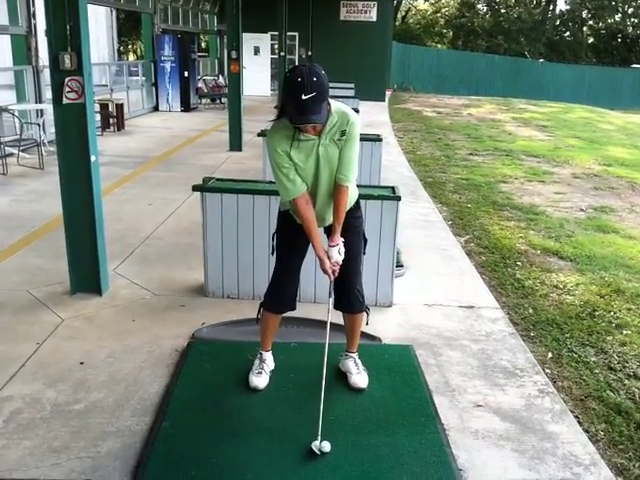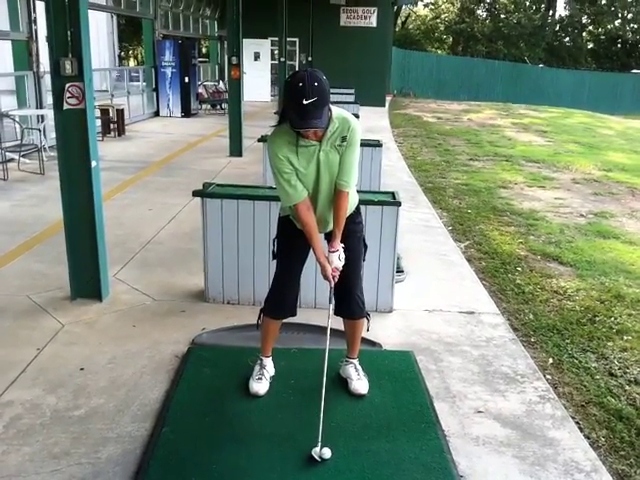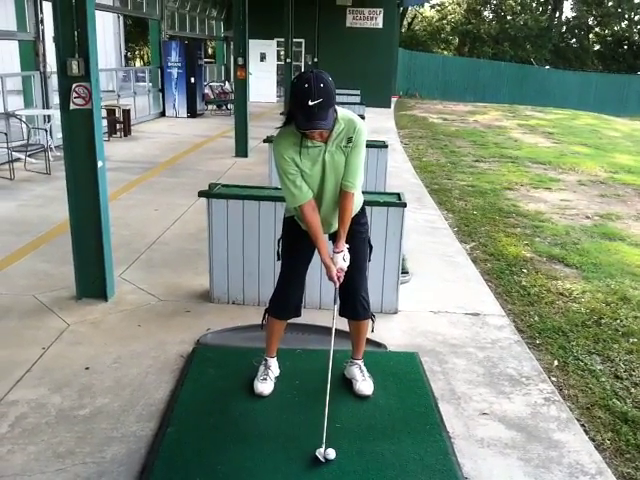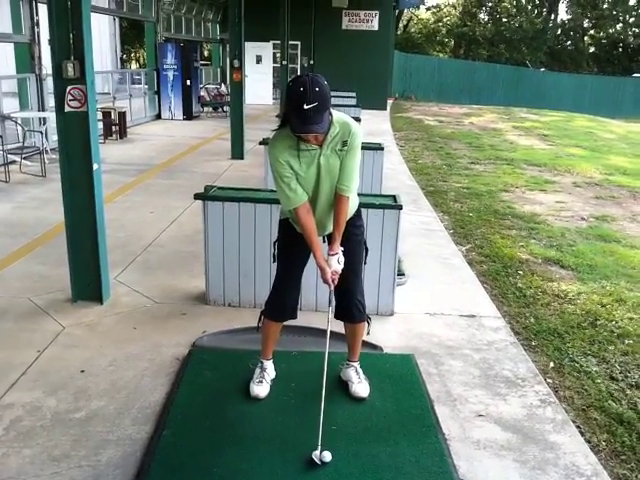
dt=0.5s
person 1, frame 1
left shoulder: (347, 121)
right shoulder: (278, 137)
left elbow: (343, 183)
right elbow: (300, 198)
left wrist: (336, 237)
right wrist: (320, 250)
left hip: (344, 210)
right hip: (297, 215)
left knee: (351, 286)
right knee: (281, 285)
left ankle: (351, 356)
right ankle: (265, 355)
person 1, frame 2
left shoulder: (348, 127)
right shoulder: (279, 143)
left elbow: (344, 189)
right elbow: (301, 204)
left wrist: (336, 243)
right wrist: (321, 256)
left hip: (345, 216)
right hip: (297, 220)
left knee: (352, 292)
right knee: (282, 291)
left ankle: (351, 362)
right ankle: (265, 361)
person 1, frame 3
left shoulder: (354, 128)
right shoulder: (285, 144)
left elbow: (349, 190)
right elbow: (305, 204)
left wrist: (341, 245)
right wrist: (325, 257)
left hip: (350, 217)
right hip: (302, 221)
left knee: (357, 293)
right knee: (287, 291)
left ankle: (356, 363)
right ankle: (269, 362)
person 1, frame 4
left shoulder: (349, 131)
right shoulder: (280, 147)
left elbow: (344, 193)
right elbow: (300, 207)
left wrist: (335, 248)
right wrist: (320, 260)
left hip: (345, 219)
right hip: (297, 223)
left knee: (352, 295)
right knee: (282, 293)
left ankle: (352, 366)
right ankle: (265, 364)
